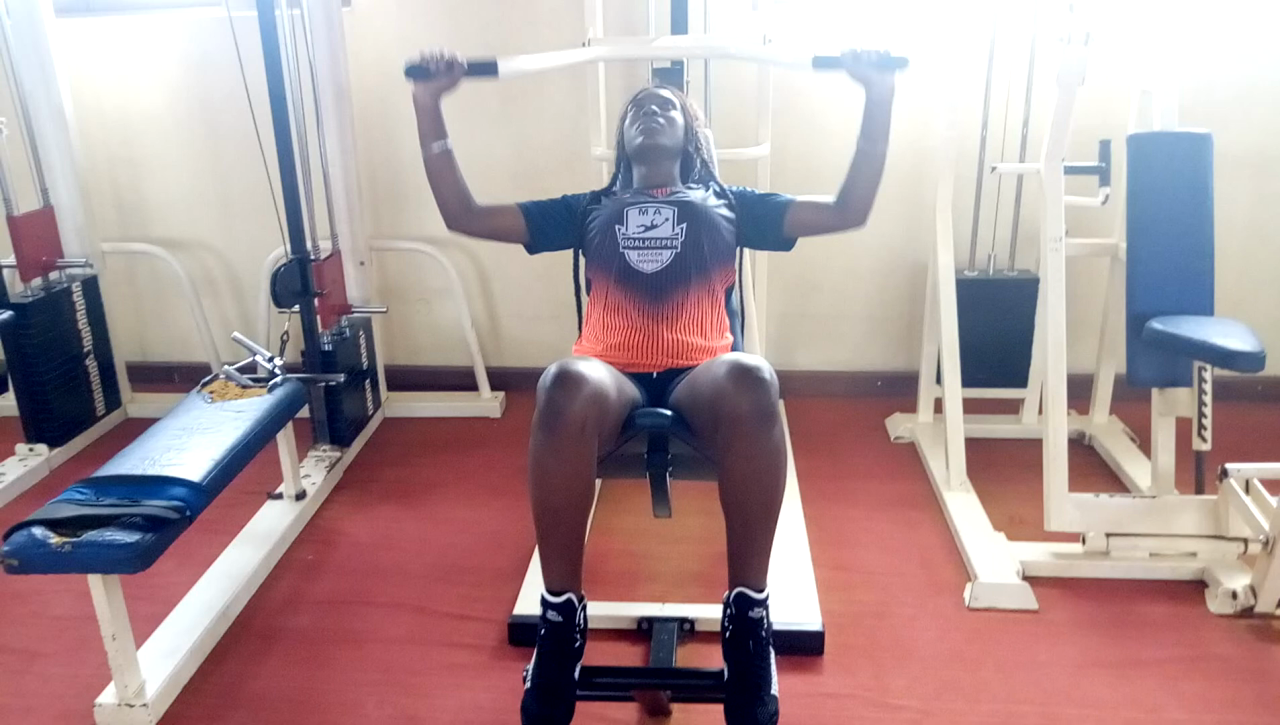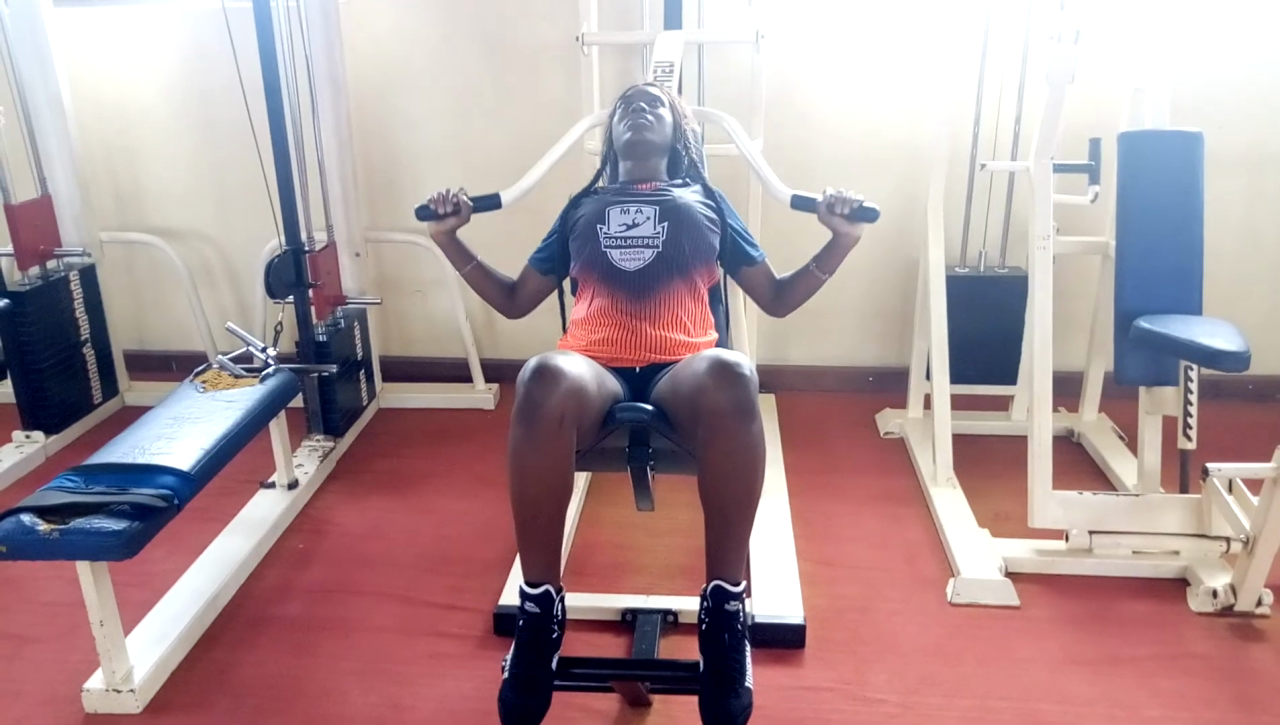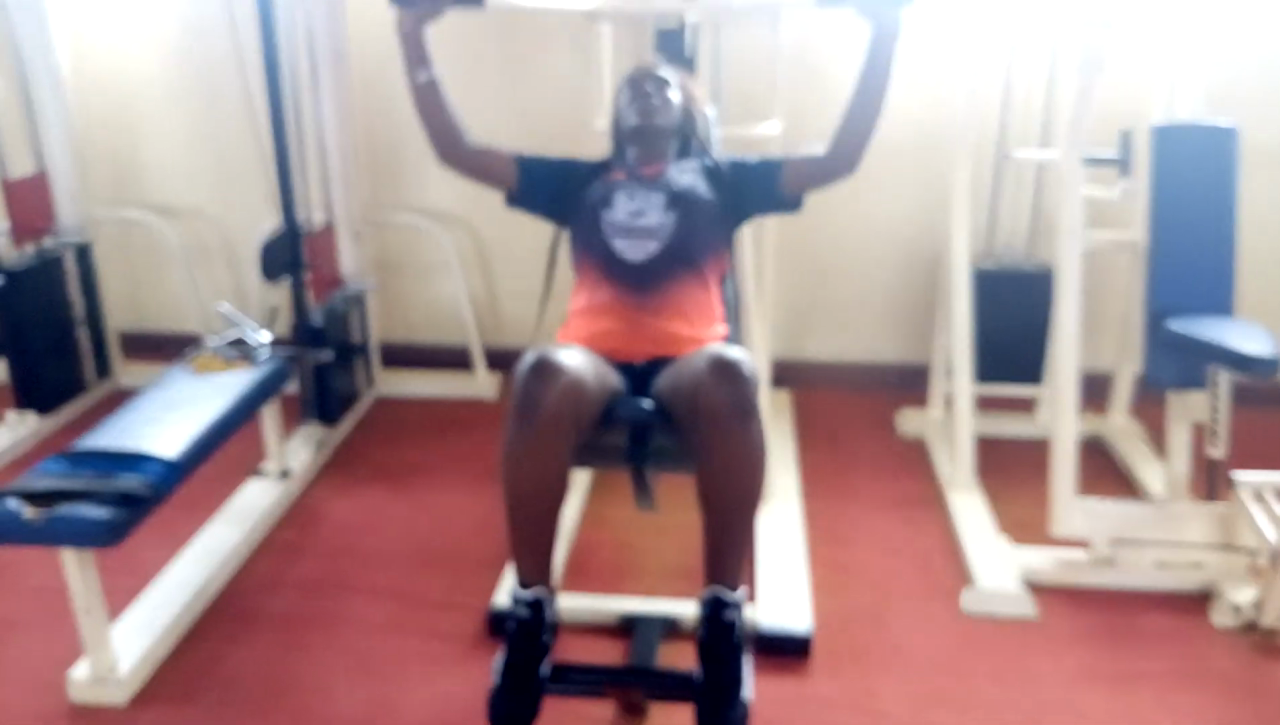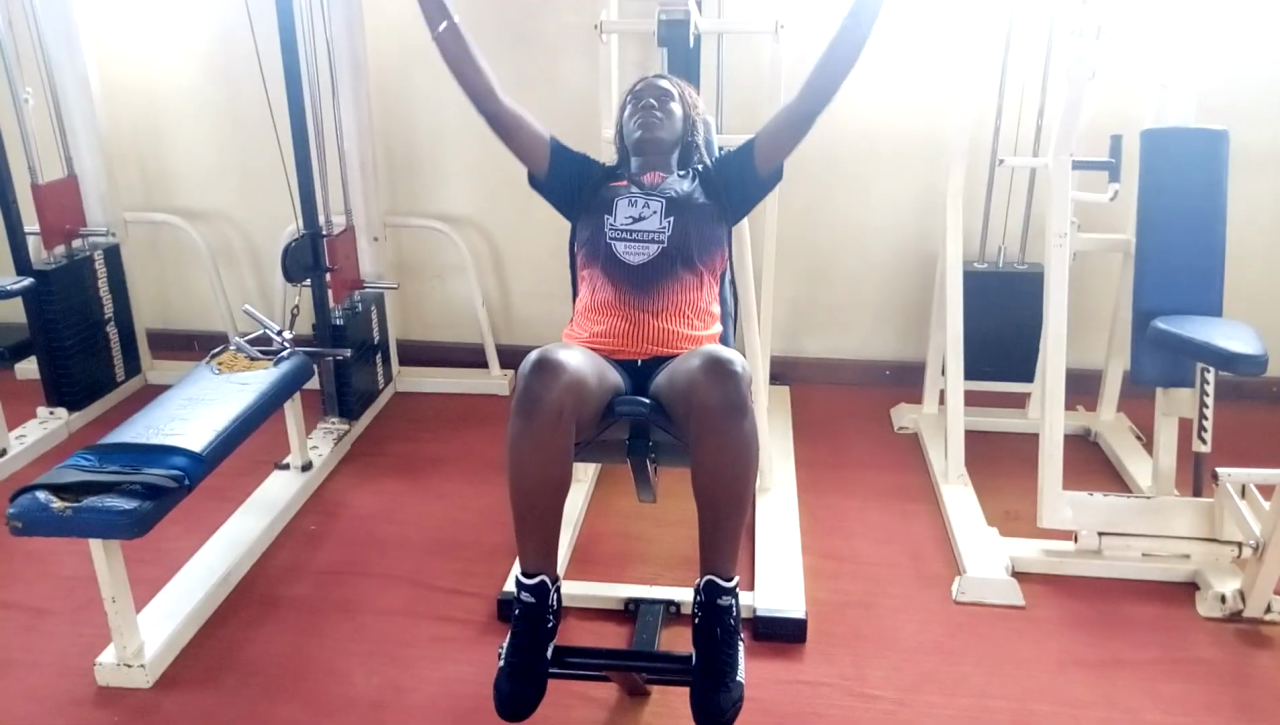
dt=0.7s
person 1, frame 1
left shoulder: (728, 202)
right shoulder: (589, 208)
left elbow: (850, 211)
right elbow: (463, 216)
left wrist: (877, 99)
right wrist: (429, 107)
left hip: (702, 375)
right hip: (609, 376)
left knee: (751, 381)
right knee: (565, 385)
left ankle: (747, 613)
right ankle: (561, 616)
person 1, frame 2
left shoulder: (707, 202)
right shoulder: (582, 207)
left elbow: (778, 300)
right elbow: (513, 302)
left wrist: (841, 238)
right wrist: (448, 238)
left hip: (682, 368)
right hip: (594, 369)
left knee: (731, 377)
right knee: (542, 379)
left ankle: (723, 607)
right ankle: (540, 607)
person 1, frame 3
left shoulder: (720, 182)
right shoulder: (579, 183)
left elbow: (839, 158)
right elbow: (455, 150)
left hip: (688, 362)
right hip: (593, 360)
left knee: (731, 374)
right knee: (541, 374)
left ankle: (723, 610)
right ankle: (531, 607)
person 1, frame 4
left shoulder: (718, 185)
right shoulder: (585, 184)
left elbow: (810, 101)
right elbow: (491, 102)
left hip: (684, 363)
right hip: (596, 361)
left knee: (725, 374)
right knee: (543, 373)
left ankle: (718, 601)
right ankle: (537, 597)
